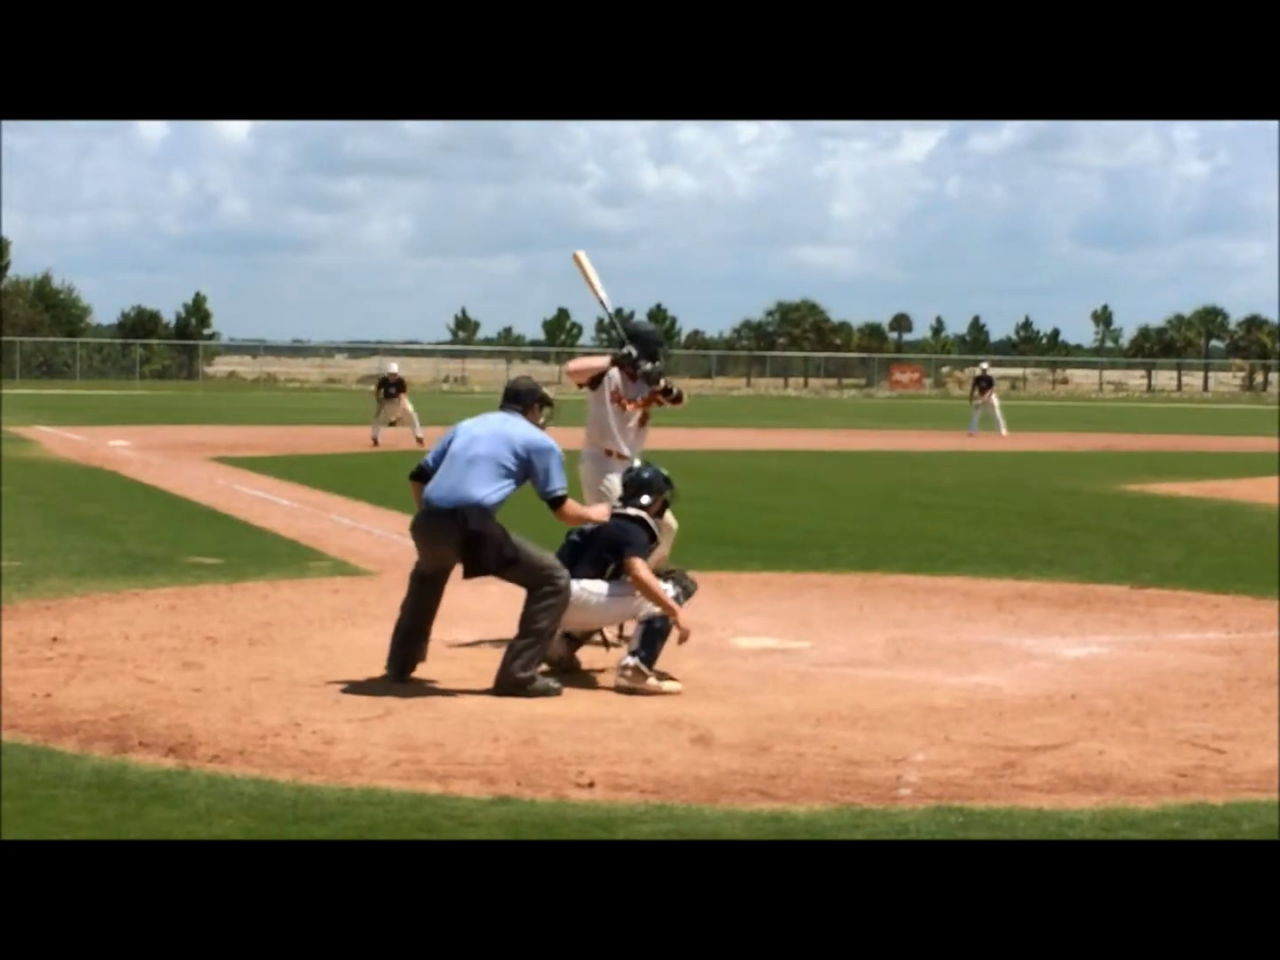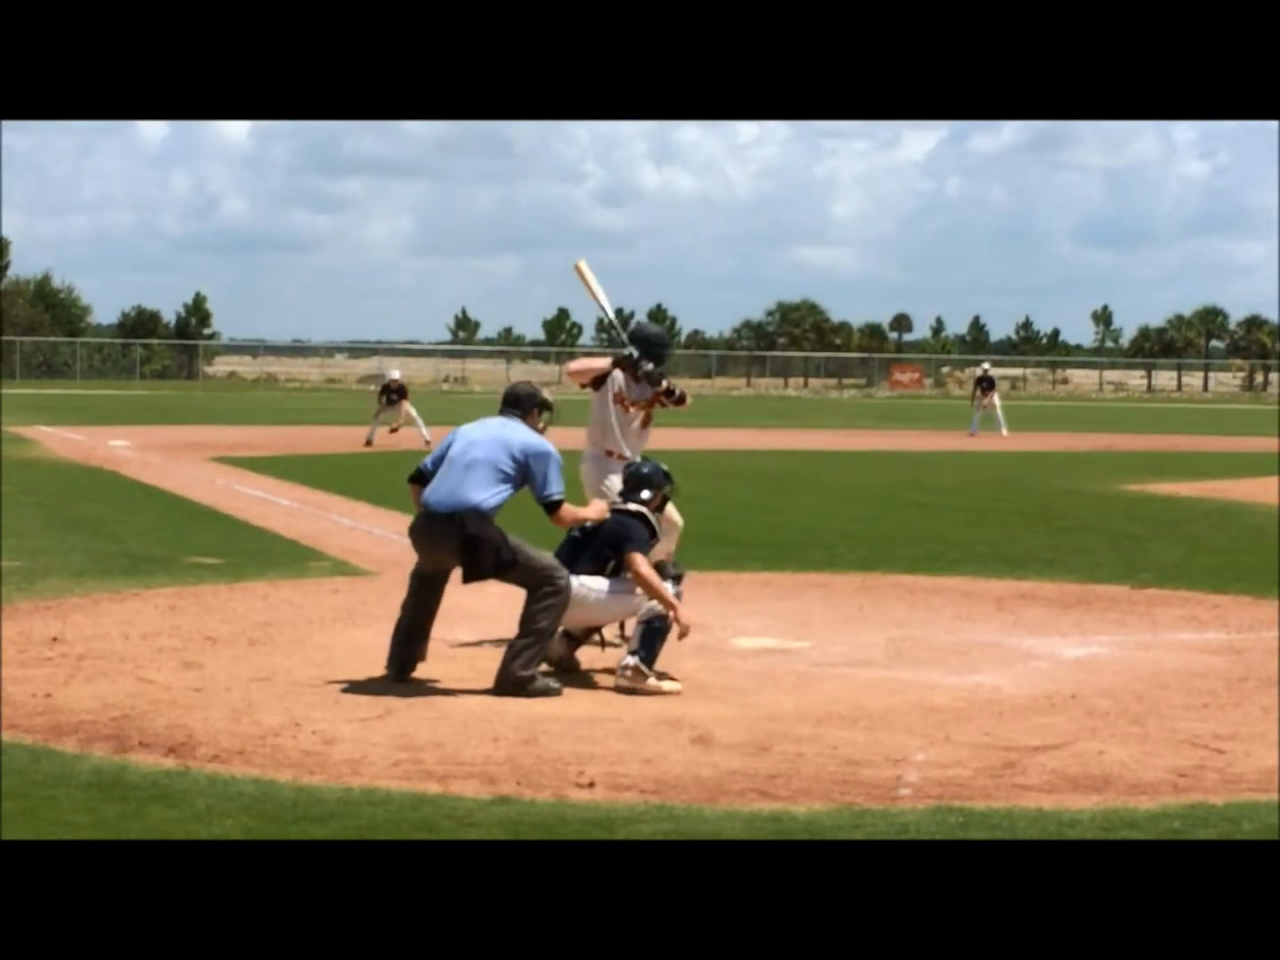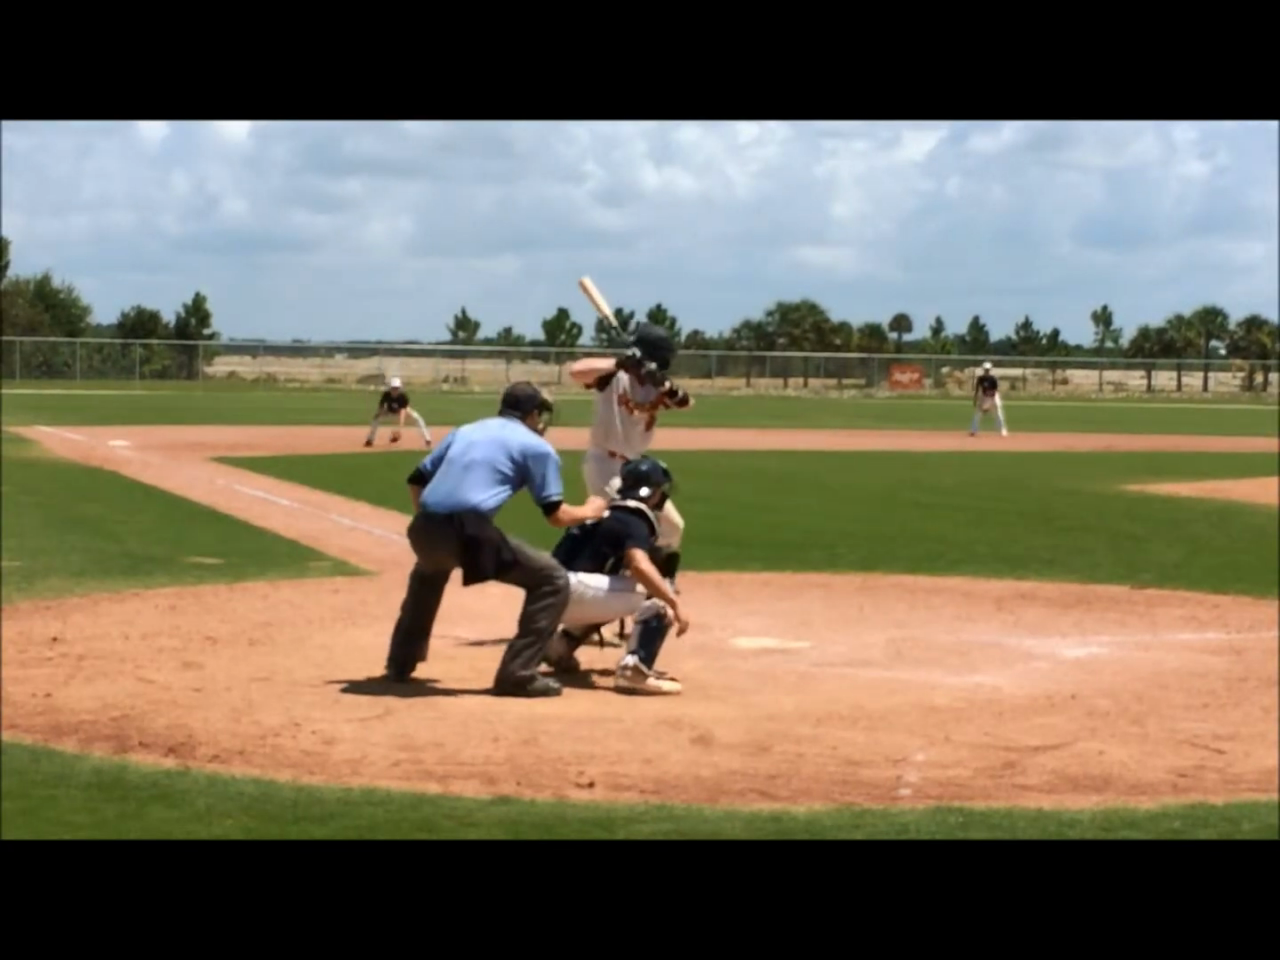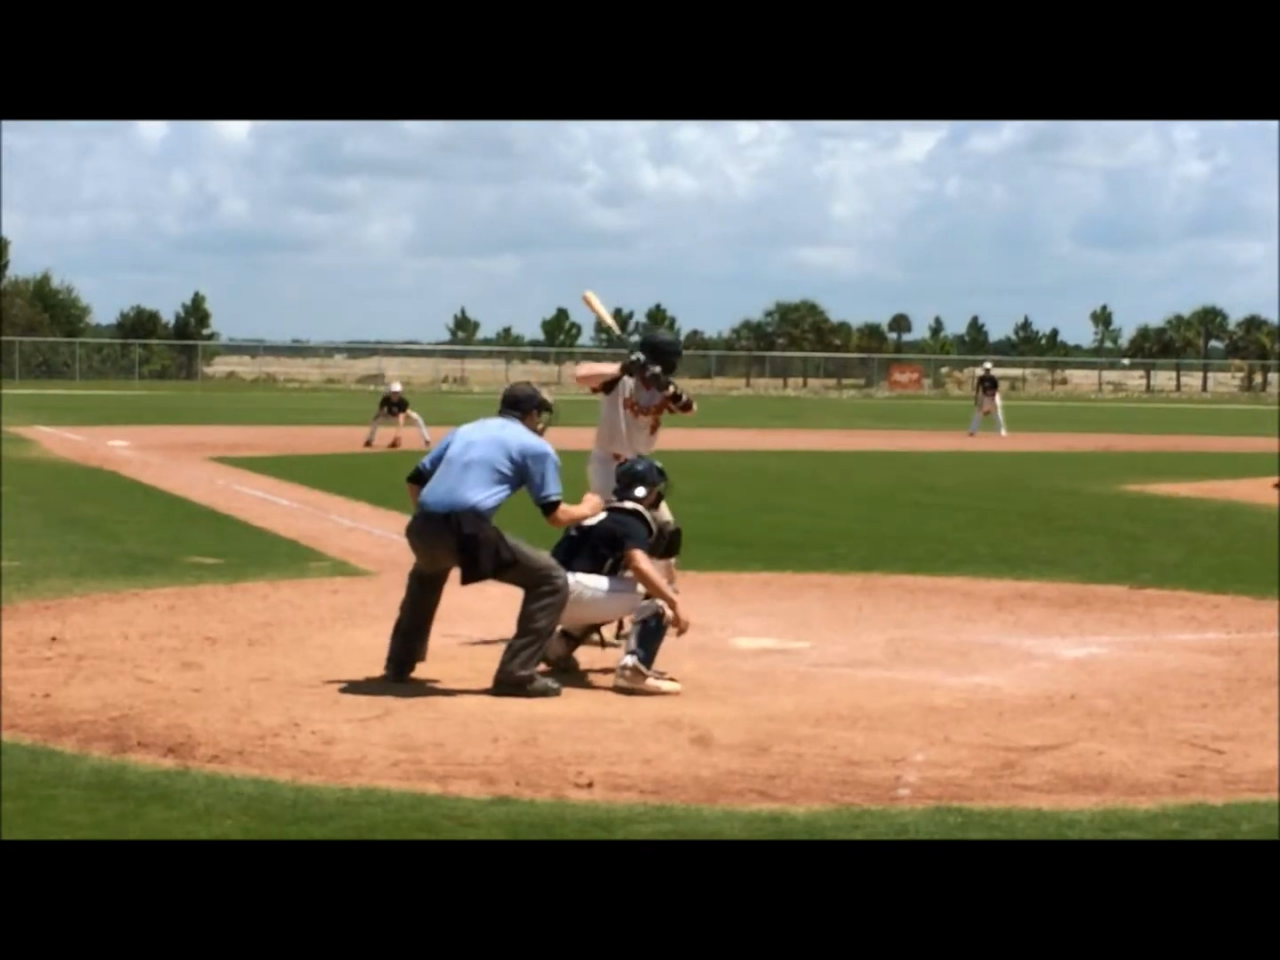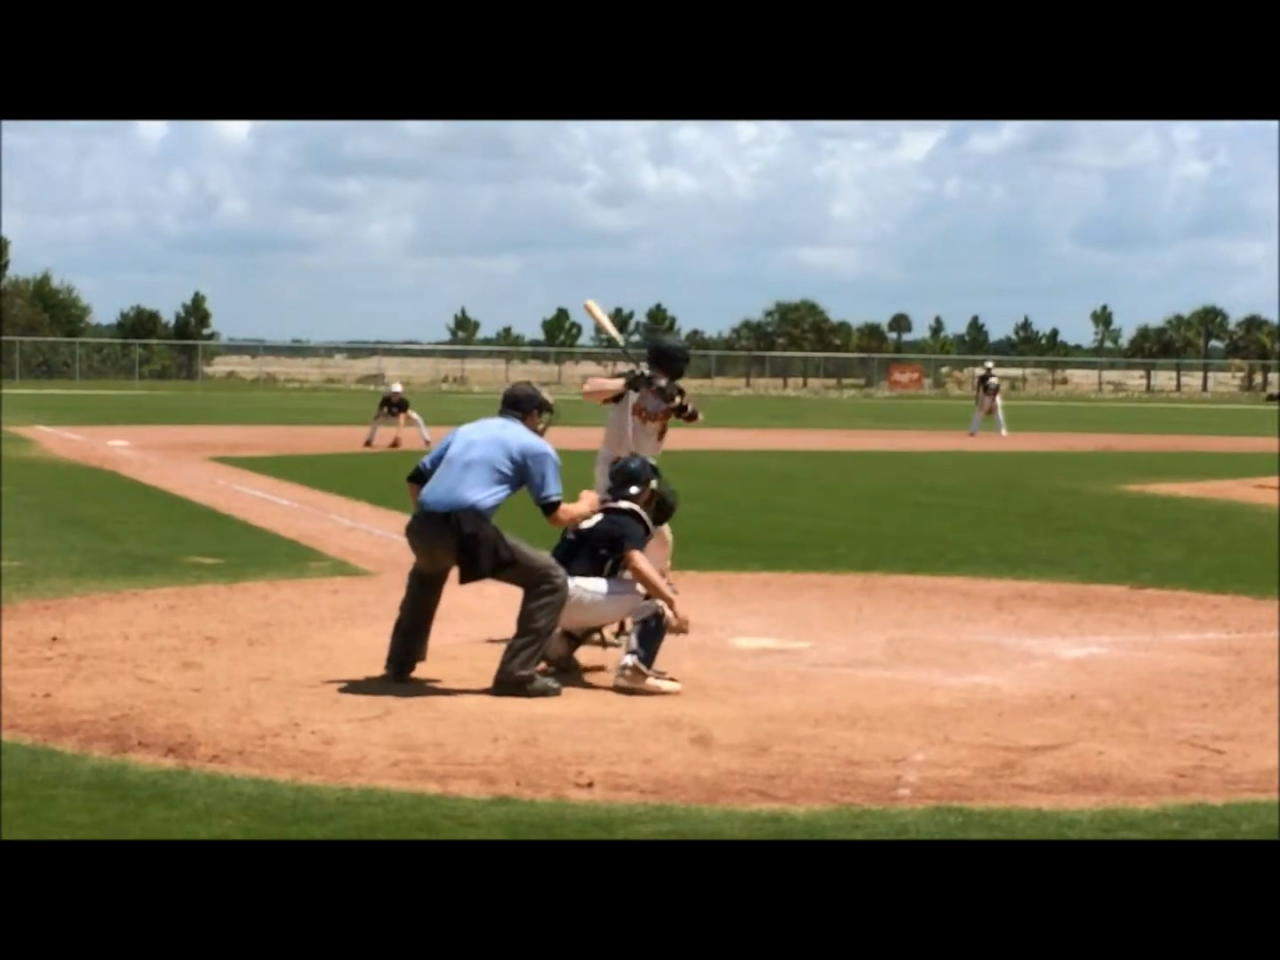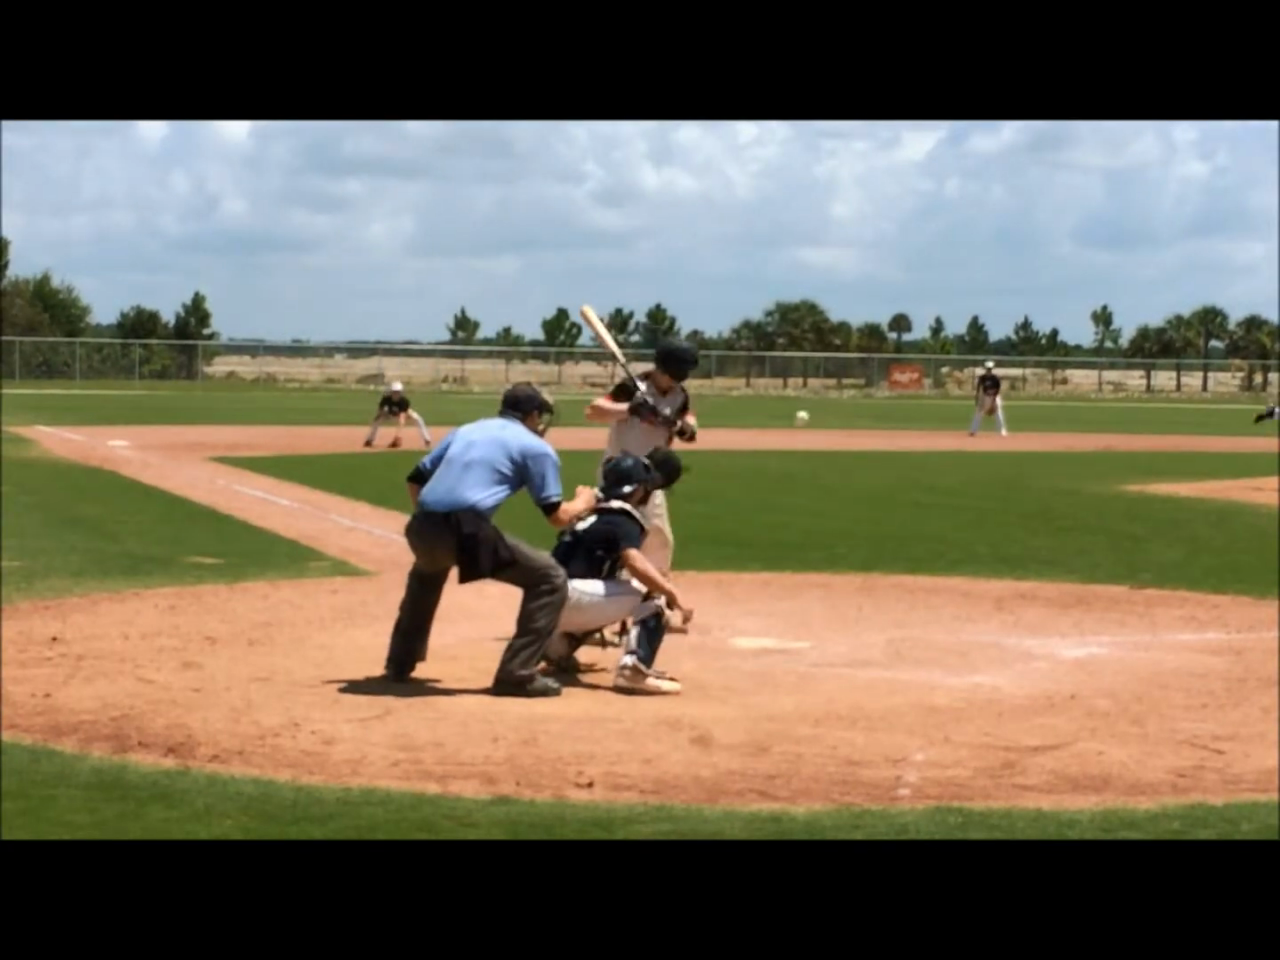
dt=0.1s
person 1, frame 1
left shoulder: (466, 425)
right shoulder: (538, 440)
left elbow: (419, 477)
right elbow: (561, 509)
right wrist: (593, 514)
left hip: (427, 525)
right hip: (471, 527)
left knee: (427, 575)
right knee: (552, 580)
left ankle: (400, 662)
right ankle: (519, 675)
person 1, frame 2
left shoulder: (465, 429)
right shoulder: (538, 445)
left elbow: (418, 480)
right elbow: (558, 514)
right wrist: (593, 512)
left hip: (425, 529)
right hip: (469, 531)
left knee: (428, 574)
right knee: (553, 580)
left ankle: (400, 662)
right ankle: (518, 674)
person 1, frame 3
left shoulder: (465, 430)
right shoulder: (536, 446)
left elbow: (417, 480)
right elbow: (556, 515)
right wrist: (590, 510)
left hip: (424, 530)
right hip: (468, 532)
left knee: (427, 575)
right knee: (552, 580)
left ankle: (400, 663)
right ankle: (518, 675)
person 1, frame 4
left shoulder: (465, 430)
right shoulder: (535, 446)
left elbow: (415, 480)
right elbow: (556, 515)
right wrist: (588, 508)
left hip: (422, 529)
right hip: (466, 532)
left knee: (426, 574)
right knee: (550, 580)
left ankle: (399, 663)
right ankle: (517, 674)
person 1, frame 5
left shoulder: (466, 430)
right shoulder: (536, 446)
left elbow: (416, 479)
right elbow: (556, 515)
right wrist: (586, 506)
left hip: (422, 529)
right hip: (466, 532)
left knee: (426, 574)
right knee: (550, 579)
left ankle: (399, 663)
right ankle: (517, 674)
person 1, frame 6
left shoulder: (465, 430)
right shoulder: (536, 446)
left elbow: (416, 479)
right elbow: (557, 516)
right wrist: (584, 501)
left hip: (422, 529)
right hip: (466, 531)
left knee: (426, 575)
right knee: (550, 579)
left ankle: (399, 663)
right ankle: (517, 674)
person 2, frame 1
left shoulder: (648, 381)
right shoulder: (605, 374)
left elbow: (679, 399)
right elbow: (571, 370)
left wrist: (658, 381)
right wrist: (614, 359)
left hip: (631, 464)
right hip: (601, 463)
left knee: (666, 526)
person 2, frame 2
left shoulder: (653, 382)
right shoulder: (609, 375)
left elbow: (682, 401)
right elbow: (572, 370)
left wrist: (660, 383)
right wrist: (615, 361)
left hip: (633, 465)
right hip: (602, 463)
left knee: (672, 523)
person 2, frame 3
left shoulder: (655, 383)
right shoulder: (614, 375)
left elbow: (685, 403)
right elbow: (576, 371)
left wrist: (663, 384)
right wrist: (619, 362)
right hip: (605, 464)
left knee: (672, 525)
person 2, frame 4
left shoulder: (664, 385)
right shoulder: (621, 378)
left elbow: (689, 407)
right elbow: (581, 374)
left wrist: (667, 388)
right wrist: (624, 367)
right hip: (609, 467)
left knee: (663, 532)
person 2, frame 5
left shoulder: (672, 391)
right shoulder: (629, 386)
left elbow: (695, 416)
right elbow: (588, 391)
left wrist: (674, 399)
right wrist: (629, 381)
left knee: (661, 539)
person 2, frame 6
left shoulder: (680, 395)
right shoulder: (633, 388)
left elbow: (691, 433)
right elbow: (593, 410)
left wrist: (674, 423)
right wrist: (633, 409)
left knee: (661, 540)
person 3, frame 1
left shoulder: (612, 520)
right shoulder: (634, 528)
right elbow: (638, 574)
right wrist: (675, 611)
right hip: (572, 597)
right knee: (667, 593)
left ankle: (561, 649)
right ankle: (635, 671)
person 3, frame 2
left shoulder: (612, 515)
right shoulder: (635, 523)
right elbow: (639, 569)
right wrist: (676, 607)
right hip: (573, 592)
left knee: (612, 597)
right knee: (664, 594)
left ankle: (561, 648)
right ankle: (635, 670)
person 3, frame 3
left shoulder: (612, 512)
right shoulder: (634, 520)
right elbow: (639, 566)
right wrist: (675, 603)
right hip: (571, 591)
left knee: (610, 596)
right knee: (659, 595)
left ankle: (560, 647)
right ankle: (634, 670)
person 3, frame 4
left shoulder: (609, 513)
right shoulder: (632, 520)
right elbow: (639, 565)
right wrist: (674, 603)
right hip: (569, 591)
left knee: (610, 596)
right knee: (655, 596)
left ankle: (559, 647)
right ankle: (633, 670)
person 3, frame 5
left shoulder: (605, 512)
right shoulder: (629, 520)
right elbow: (637, 565)
right wrist: (673, 602)
right hip: (569, 595)
left knee: (609, 597)
right knee: (655, 596)
left ankle: (560, 647)
right ankle: (634, 670)
person 3, frame 6
left shoulder: (598, 511)
right shoulder: (623, 519)
right elbow: (635, 563)
right wrist: (675, 595)
right hip: (568, 596)
left knee: (613, 596)
right knee: (655, 595)
left ankle: (559, 647)
right ankle: (633, 670)
